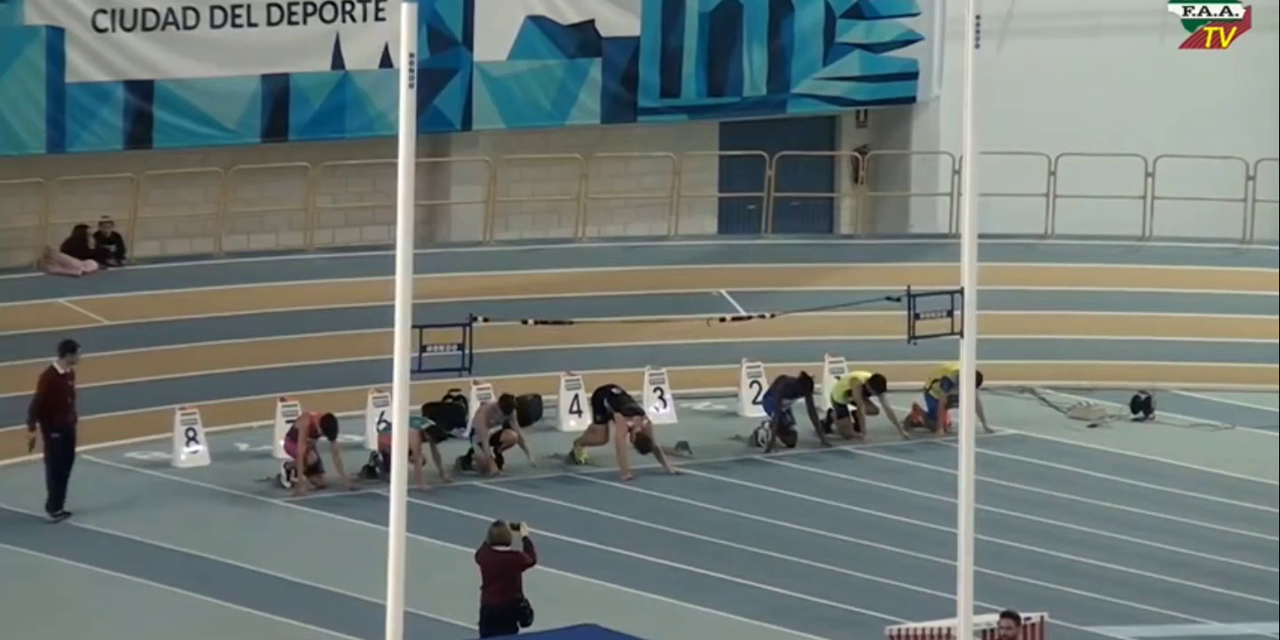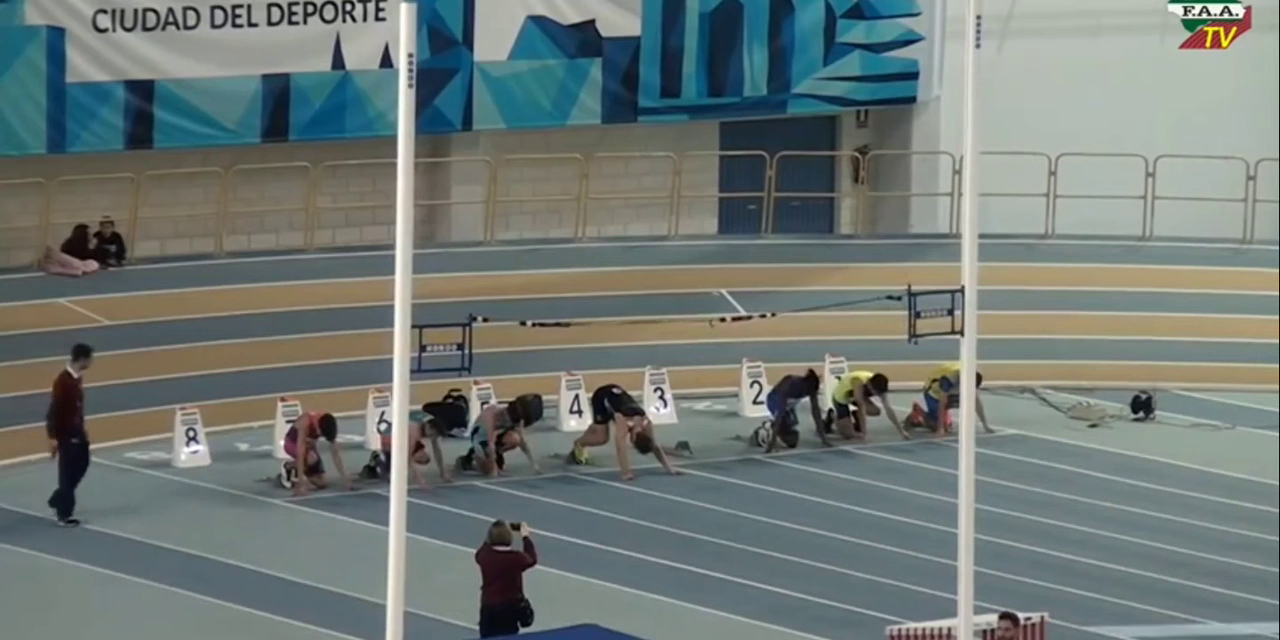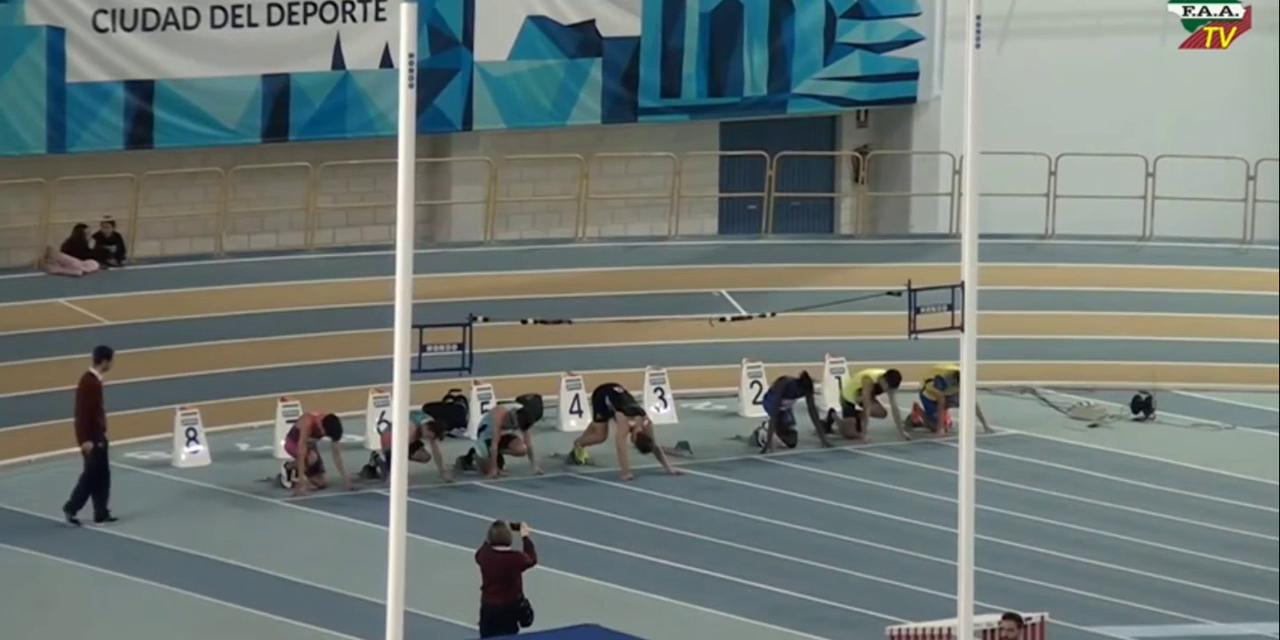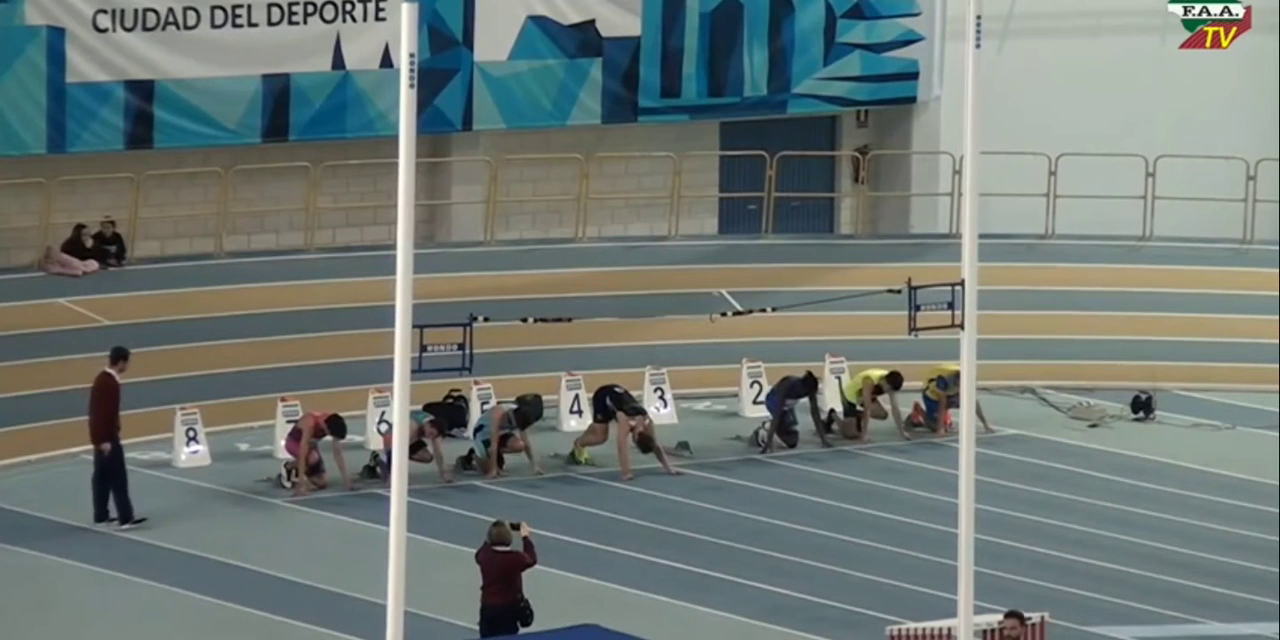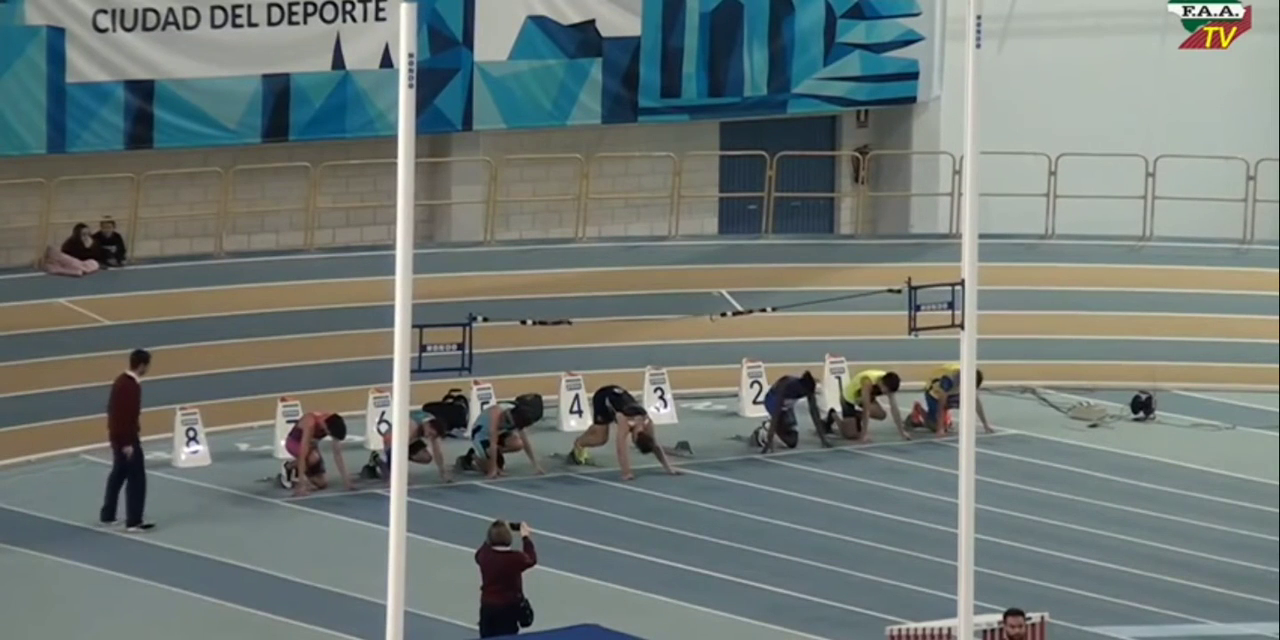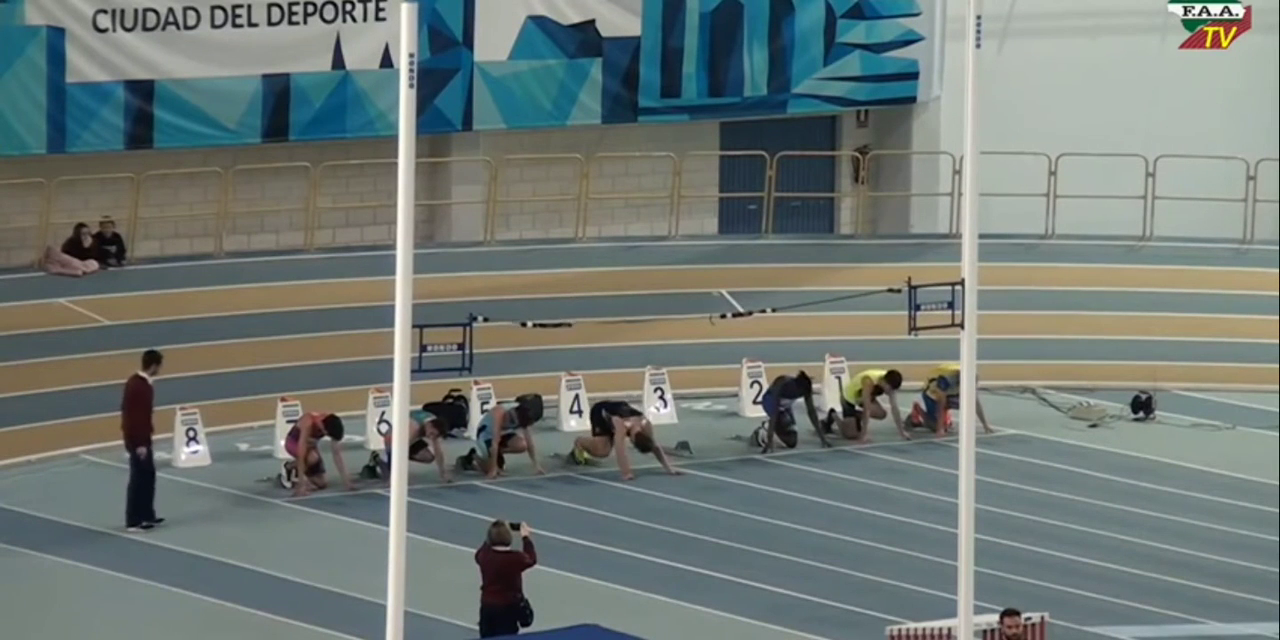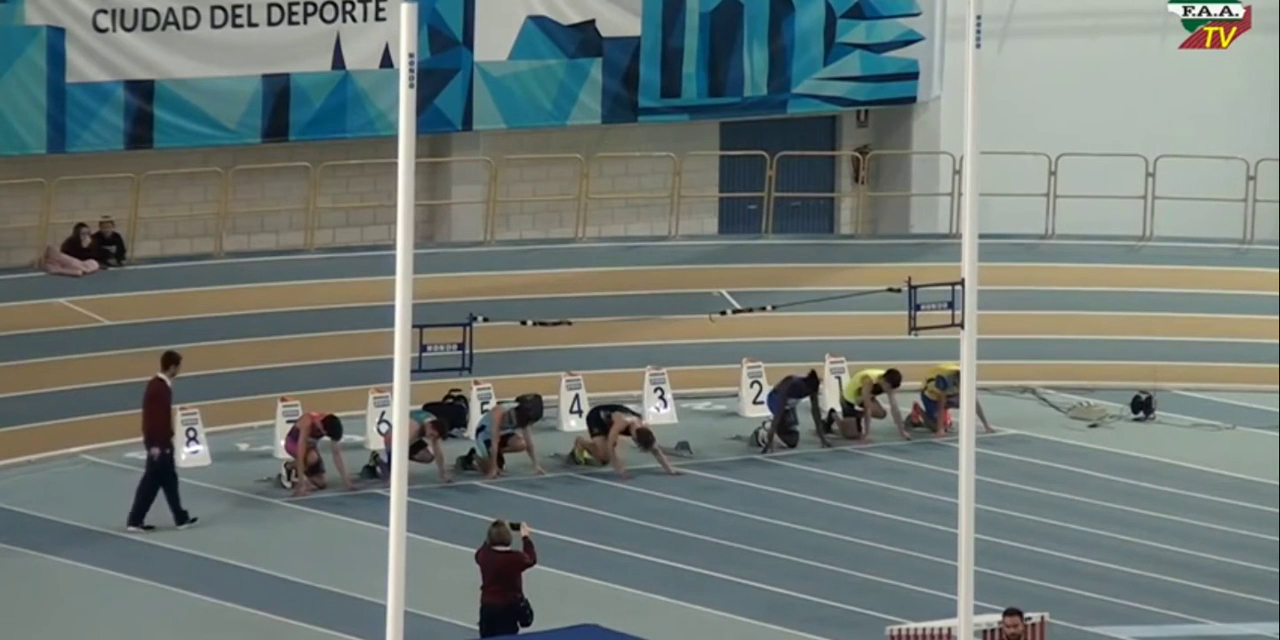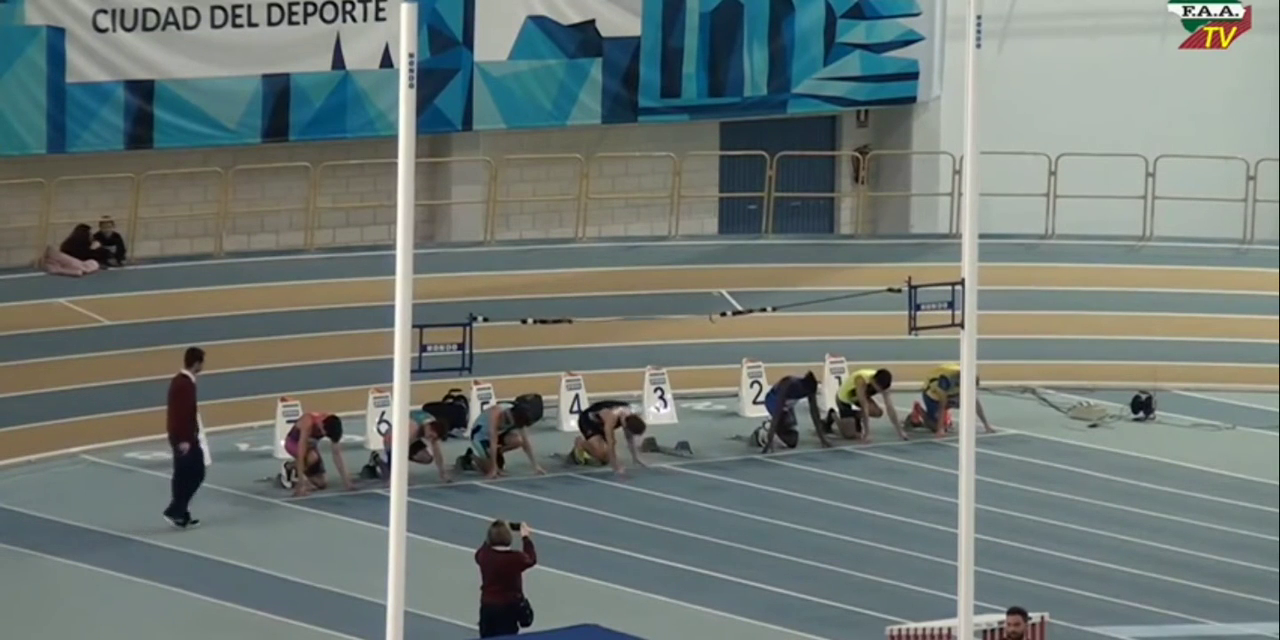
dt=0.4s
person 1, frame 1
left shoulder: (70, 374)
right shoulder: (48, 376)
right elbow: (37, 404)
left wrist: (74, 421)
right wrist: (32, 428)
left hip: (68, 427)
right hip: (53, 429)
left knee: (65, 467)
right knee: (55, 468)
left ankle: (56, 505)
right ankle: (54, 507)
person 1, frame 2
left shoulder: (77, 377)
right shoulder: (63, 381)
right elbow: (54, 410)
left wrist: (81, 427)
right wrist: (52, 437)
left hip: (76, 430)
right hip: (66, 433)
left knee: (81, 465)
right knee: (69, 472)
left ankle: (58, 500)
right ankle: (64, 514)
person 1, frame 3
left shoulder: (94, 380)
right shoulder: (89, 382)
right elbow: (83, 413)
right wrist: (85, 440)
left hip: (97, 435)
right hip: (91, 437)
left knee: (101, 474)
right knee: (92, 475)
left ankle: (102, 514)
right ankle: (71, 509)
person 1, frame 4
left shoulder: (102, 379)
right shoulder: (110, 383)
right elbow: (105, 413)
right wrist: (105, 439)
left hip: (99, 435)
right hip: (107, 436)
left knee: (101, 475)
right knee: (118, 476)
left ankle: (100, 515)
right ankle: (126, 518)
person 1, frame 5
left shoulder: (121, 381)
right shoulder: (131, 386)
right elbow: (128, 416)
right wrist: (128, 443)
left hip: (117, 436)
right hip: (127, 438)
left knee: (118, 474)
right knee: (137, 479)
left ankle: (107, 514)
right ankle: (134, 521)
person 1, frame 6
left shoulder: (134, 381)
right shoulder: (143, 387)
right elbow: (140, 417)
right wrist: (141, 444)
left hip: (132, 436)
right hip: (138, 439)
left knee: (147, 476)
right knee: (140, 479)
left ankle: (148, 515)
right ankle: (134, 521)
person 1, frame 7
left shoulder: (157, 384)
right shoulder: (160, 388)
right elbow: (156, 418)
right wrist: (155, 444)
left hip: (161, 440)
right hip: (158, 442)
left knee: (169, 478)
right knee: (151, 481)
left ankle: (181, 518)
right ankle: (135, 521)
person 1, frame 8
left shoulder: (179, 380)
right shoulder: (185, 384)
right elbow: (182, 413)
right wrist: (184, 439)
left hip: (180, 435)
right hip: (184, 437)
left knee: (182, 476)
right knee: (195, 474)
left ankle: (180, 516)
right ankle: (174, 512)
